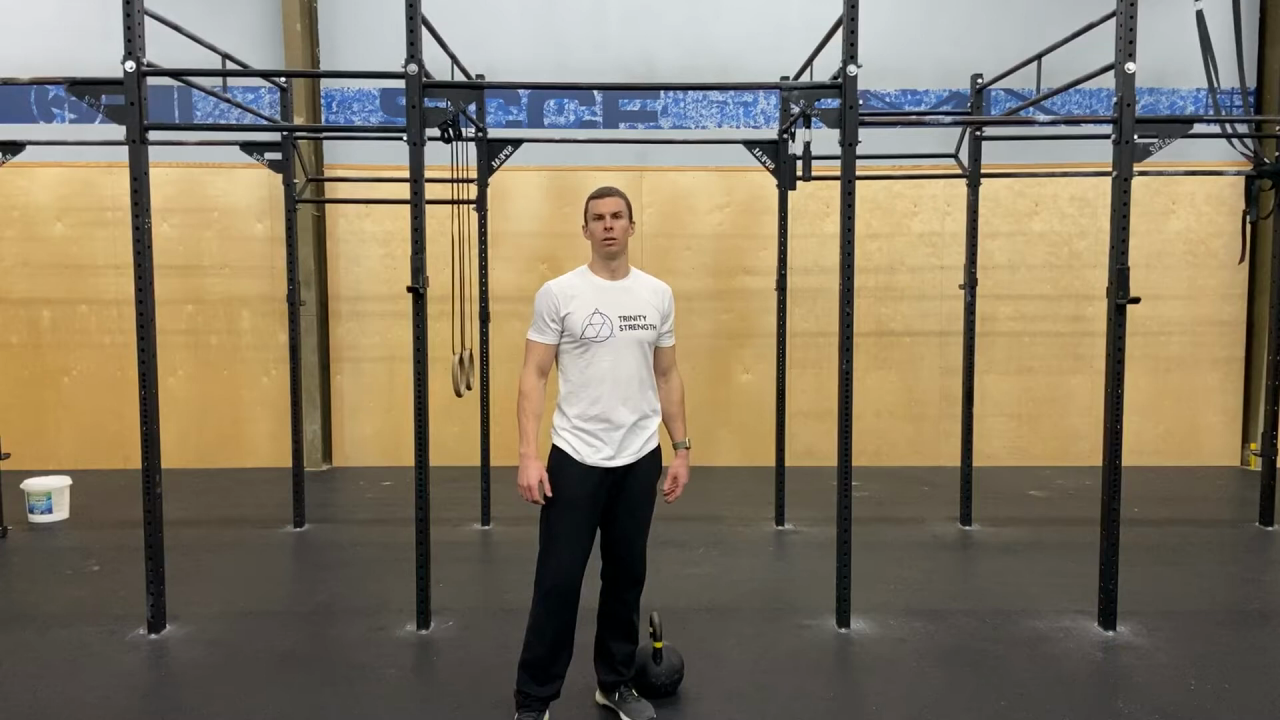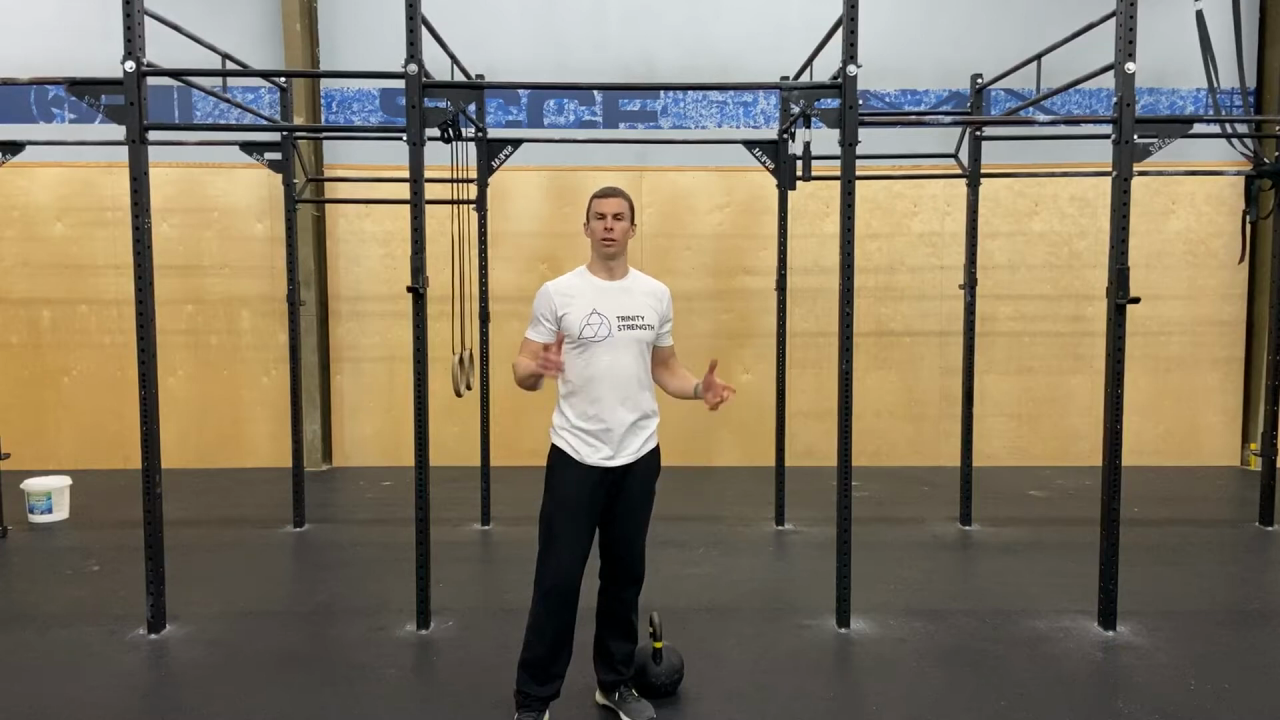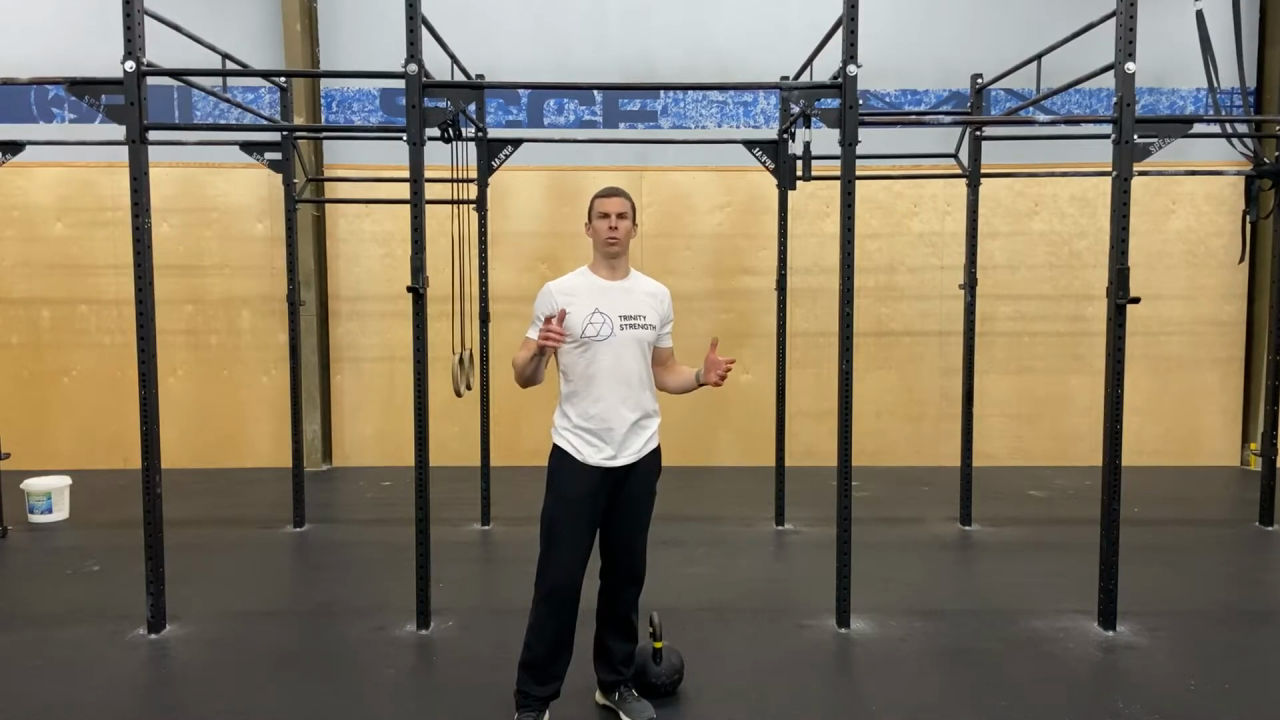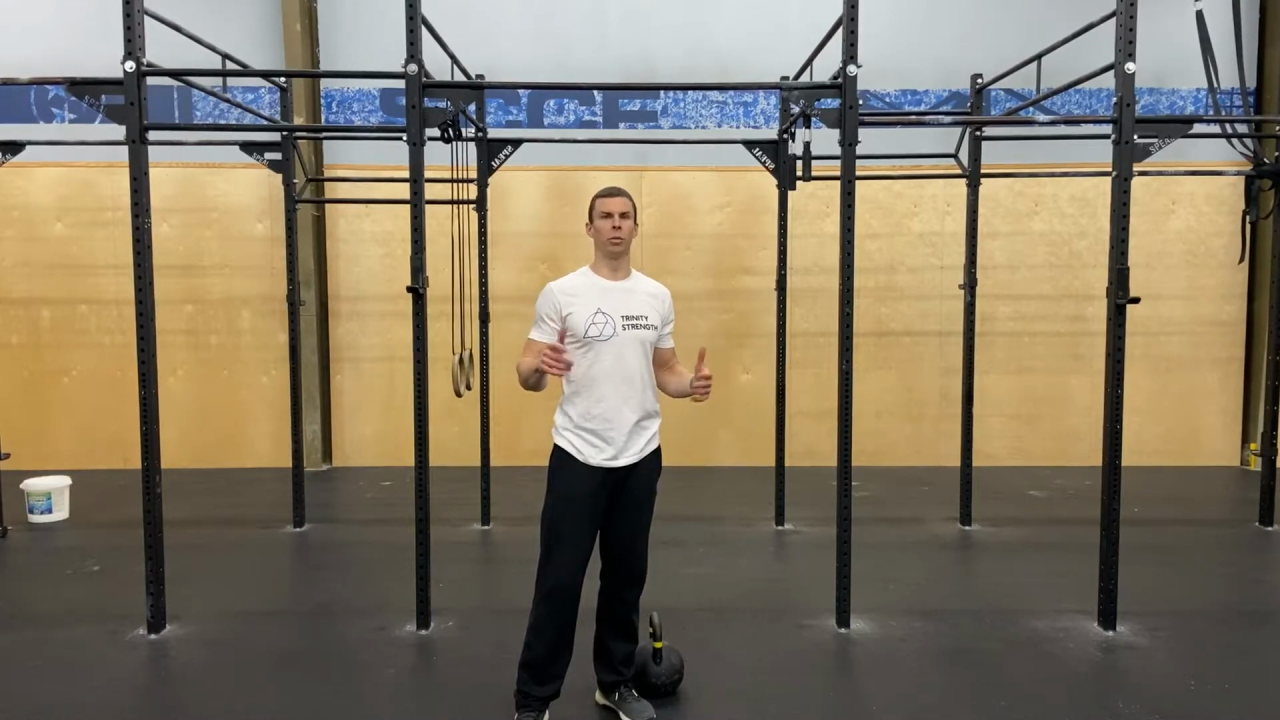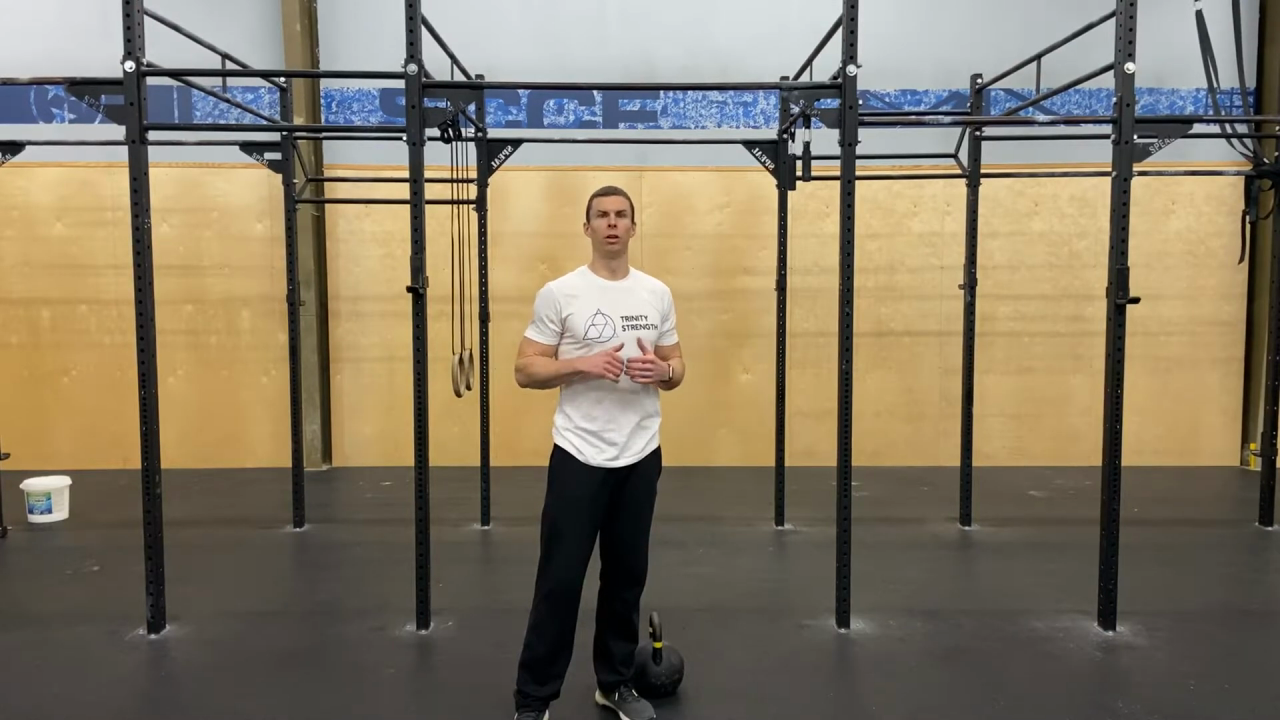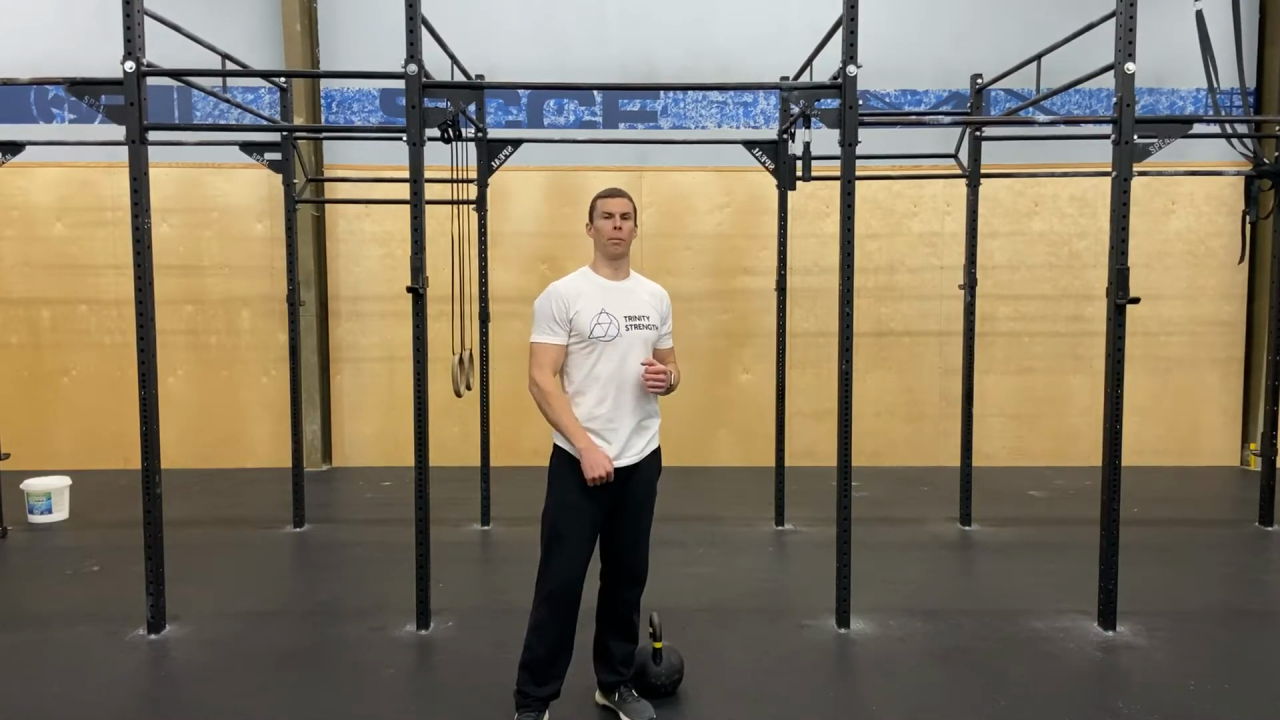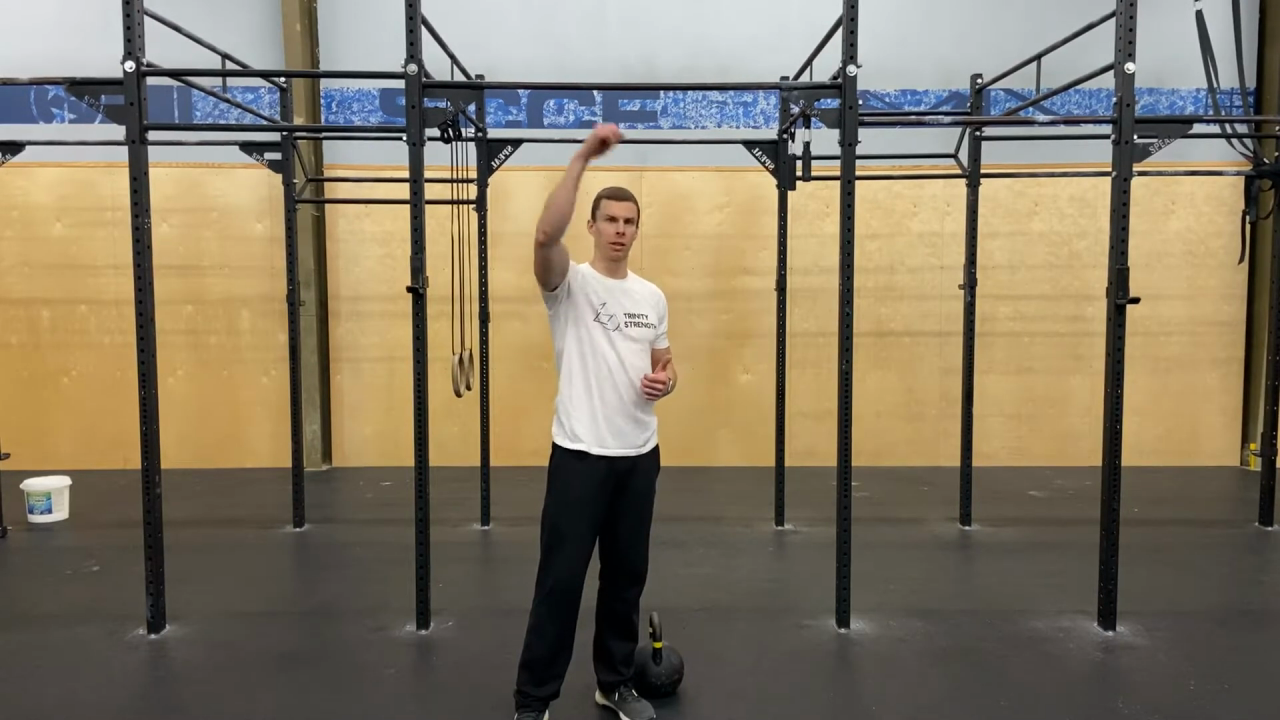
dt=0.7s
person 1, frame 1
left shoulder: (657, 294)
right shoulder: (558, 293)
left elbow: (667, 376)
right elbow: (533, 376)
left wrist: (681, 449)
right wrist: (528, 455)
left hip: (638, 458)
right hip: (576, 457)
left knee: (626, 576)
right knee: (559, 580)
person 1, frame 2
left shoulder: (656, 294)
right shoulder: (558, 292)
left elbow: (664, 369)
right elbow: (521, 372)
left wrist: (700, 387)
right wrist: (539, 369)
left hip: (638, 456)
right hip: (576, 456)
left knee: (625, 575)
right knee: (558, 578)
person 1, frame 3
left shoulder: (657, 295)
right shoulder: (559, 291)
left elbow: (662, 372)
right elbow: (523, 375)
left wrist: (701, 375)
right wrist: (539, 351)
left hip: (639, 456)
right hip: (578, 456)
left knee: (625, 576)
right knee: (559, 578)
person 1, frame 4
left shoulder: (657, 295)
right shoulder: (560, 293)
left elbow: (663, 371)
right elbow: (526, 374)
left wrist: (690, 382)
right wrist: (541, 365)
left hip: (640, 457)
right hip: (578, 456)
left knee: (626, 576)
right knee: (559, 579)
person 1, frame 5
left shoulder: (657, 293)
right shoulder: (559, 293)
left elbow: (676, 366)
right elbow: (525, 370)
left wrist: (661, 371)
right wrist: (583, 363)
left hip: (640, 457)
right hip: (578, 457)
left knee: (627, 576)
right knee: (560, 580)
person 1, frame 6
left shoulder: (656, 297)
right shoulder: (562, 295)
left elbow: (670, 367)
right elbow: (542, 380)
left wrist: (666, 377)
right wrist: (588, 447)
left hip: (640, 459)
right hip: (579, 461)
left knee: (628, 577)
right knee: (560, 582)
person 1, frame 7
left shoulder: (652, 297)
right shoulder: (568, 280)
left elbow: (666, 365)
right elbow: (545, 233)
left wrist: (665, 379)
right wrist: (584, 153)
left hip: (638, 455)
right hip: (581, 454)
left knee: (627, 576)
right knee: (560, 579)
